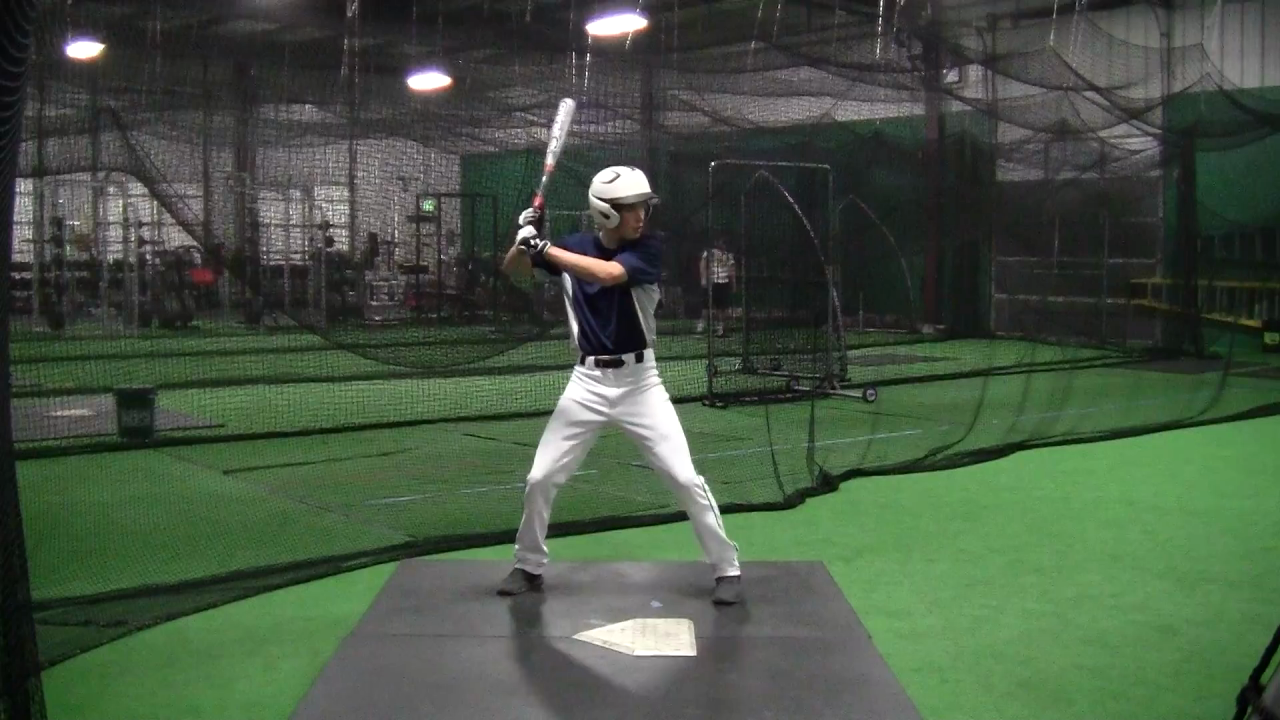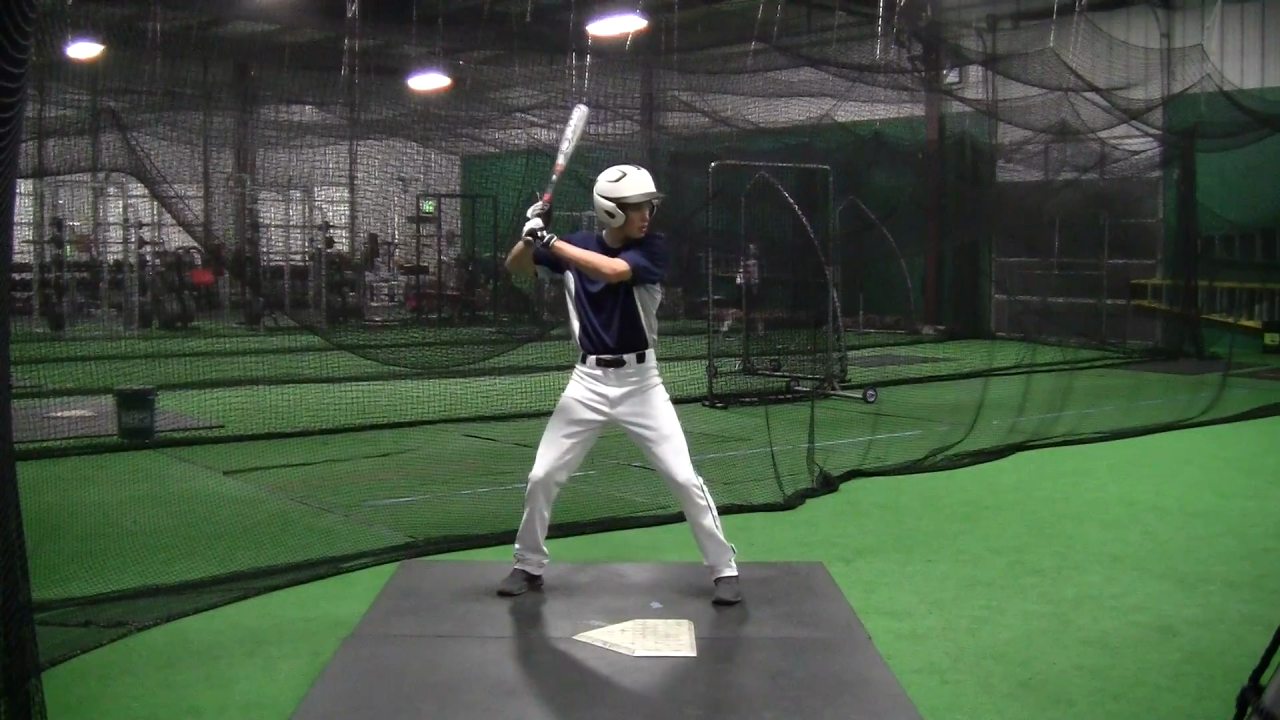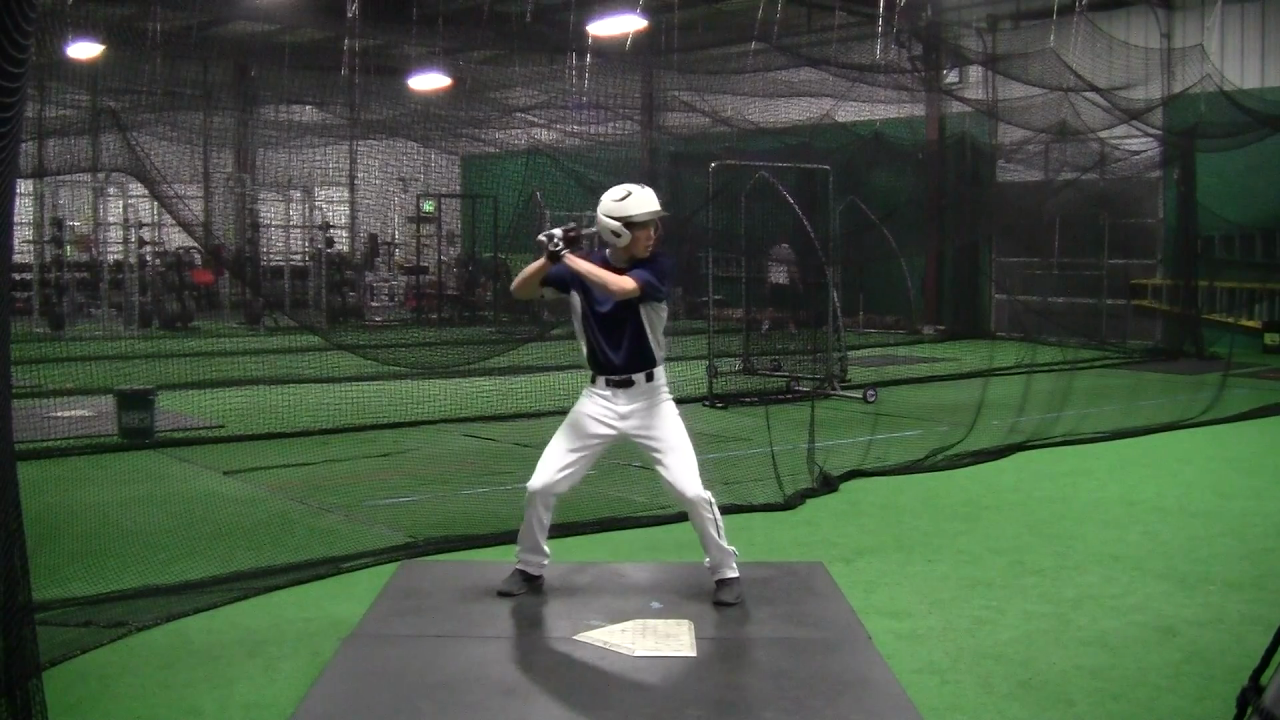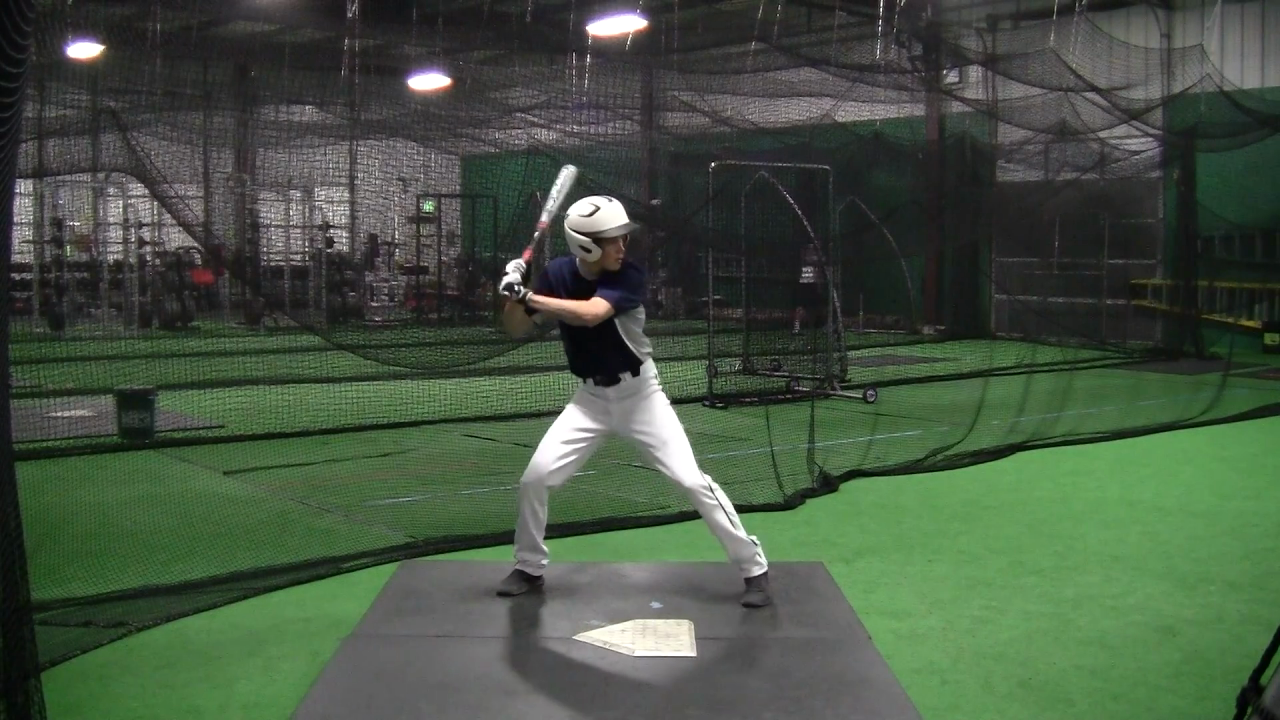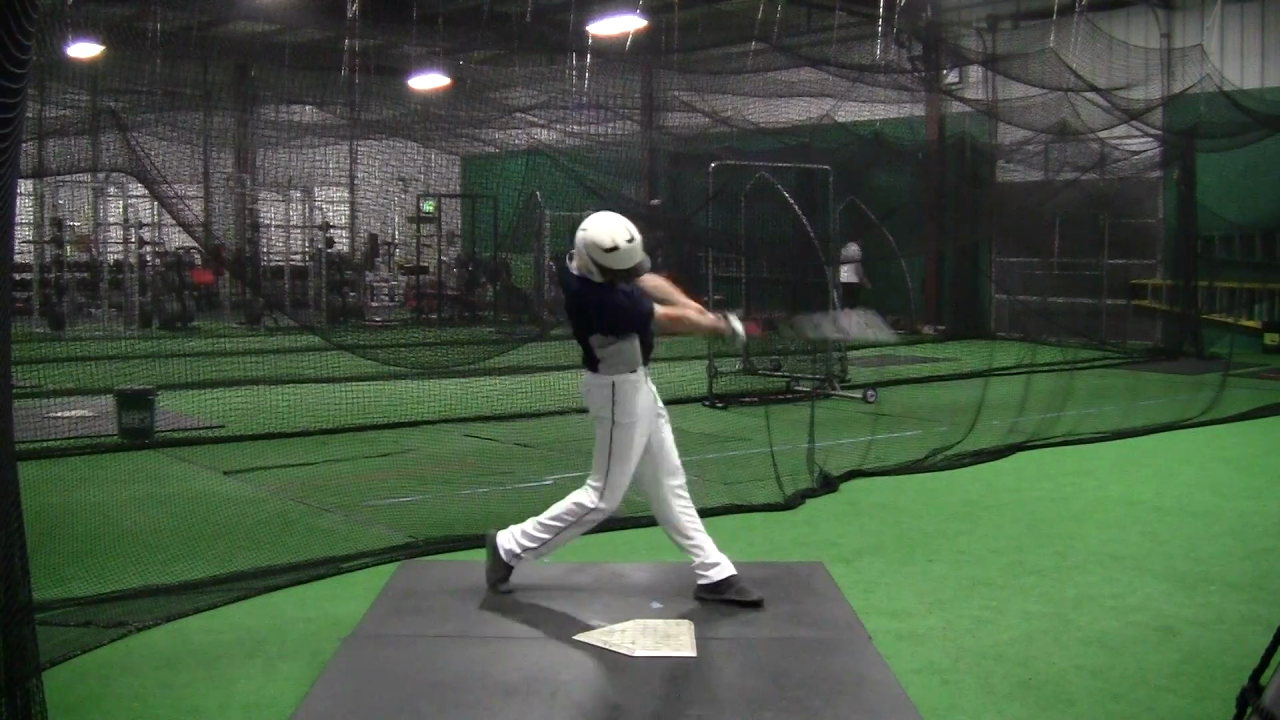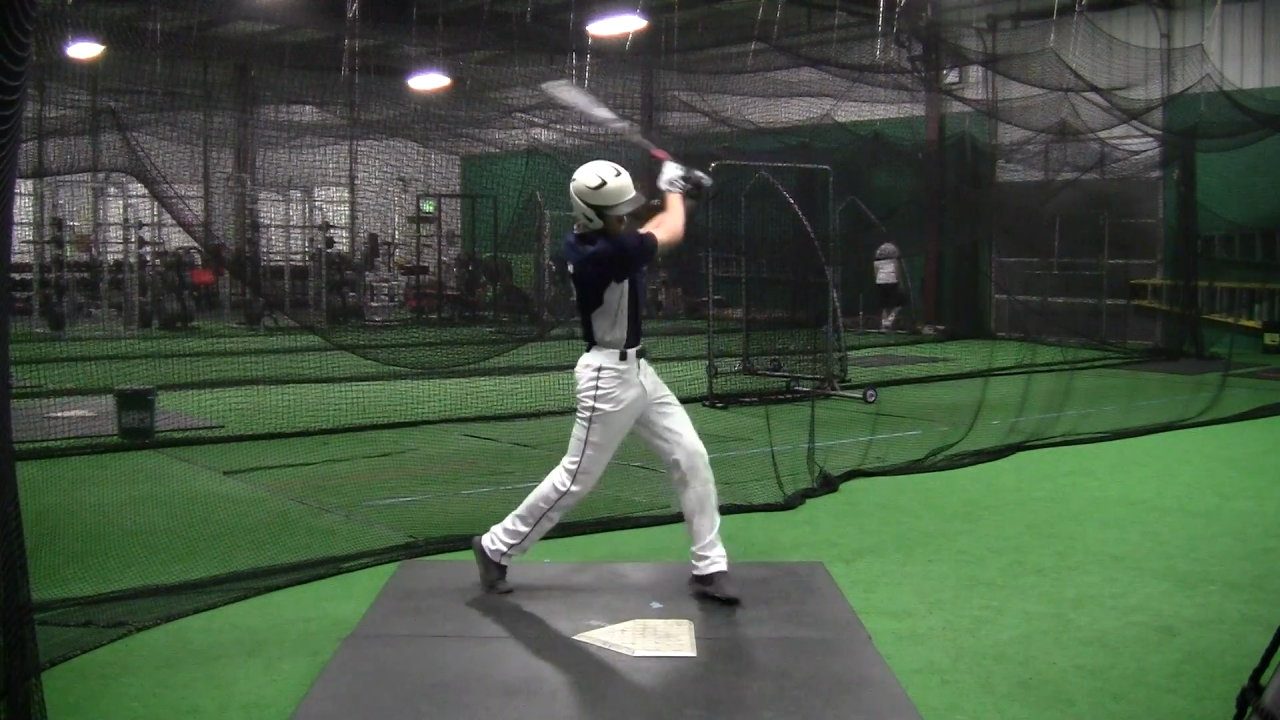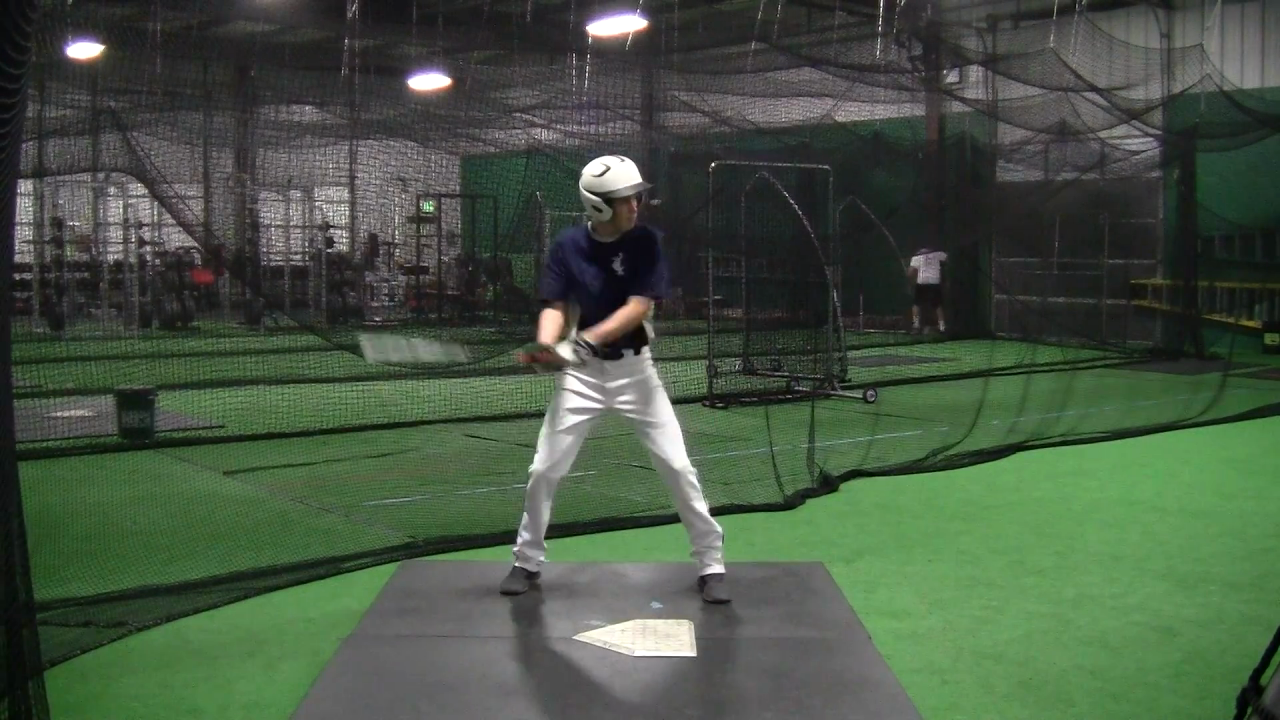
dt=0.5s
person 1, frame 1
left shoulder: (648, 248)
right shoulder: (575, 245)
left elbow: (607, 274)
right elbow: (511, 270)
left wrist: (543, 247)
right wrist: (524, 237)
left hip: (639, 380)
right hip: (587, 381)
left knee: (685, 478)
right knee: (540, 478)
left ankle: (726, 568)
right ankle: (529, 566)
person 1, frame 2
left shoulder: (653, 248)
right shoulder: (577, 243)
left elbow: (613, 270)
right elbow: (515, 267)
left wrist: (550, 240)
right wrist: (531, 232)
left hip: (640, 380)
right hip: (588, 381)
left knee: (684, 479)
right knee: (542, 477)
left ankle: (724, 568)
right ankle: (528, 565)
person 1, frame 3
left shoulder: (657, 267)
right shoulder: (583, 264)
left elbow: (623, 288)
right elbow: (519, 290)
left wrist: (565, 257)
right wrist: (549, 257)
left hip: (650, 397)
right hip: (599, 397)
left knee: (692, 492)
right knee: (541, 486)
left ankle: (725, 571)
right ankle: (530, 566)
person 1, frame 4
left shoulder: (630, 276)
right shoulder: (556, 273)
left elbow: (591, 314)
right elbow: (516, 329)
left wrist: (529, 298)
right wrist: (513, 294)
left hip: (639, 392)
right hip: (590, 396)
left knee: (691, 479)
right knee: (535, 477)
left ankle: (754, 567)
right ankle: (529, 566)
person 1, frame 5
left shoulder: (579, 259)
right shoulder: (599, 301)
left elbow: (645, 282)
right elbow: (665, 319)
left wrist: (705, 315)
right wrist: (721, 323)
left hip: (630, 381)
right hip: (618, 391)
left knee: (669, 482)
right knee: (603, 496)
left ankle: (713, 574)
right ankle: (509, 546)
person 1, frame 6
left shoulder: (585, 240)
right shoulder: (599, 252)
left elbow: (645, 238)
right elbow: (668, 234)
left wrist: (675, 187)
right wrist: (673, 189)
left hip: (636, 367)
right hip: (609, 375)
left knee: (692, 457)
right knee: (575, 479)
left ankle: (708, 566)
right ankle: (495, 547)
person 1, frame 7
left shoulder: (647, 241)
right shoulder: (568, 244)
left elbow: (638, 307)
right elbow: (554, 307)
left wrist: (584, 341)
right wrist: (547, 344)
left hip: (633, 369)
right hip: (582, 371)
left knee: (678, 467)
right knee: (544, 470)
left ankle: (711, 565)
right ankle: (527, 562)
